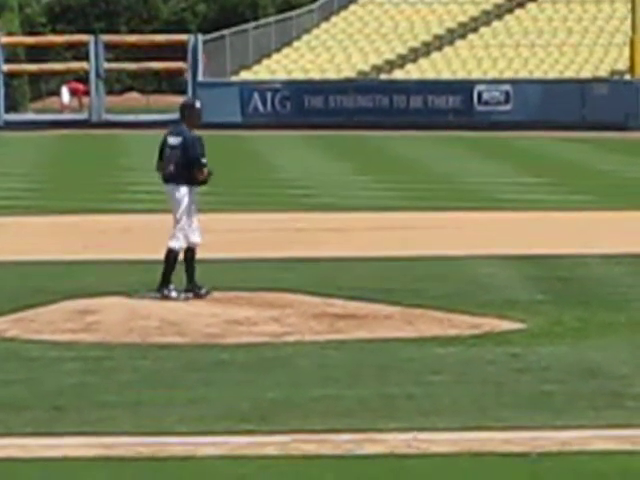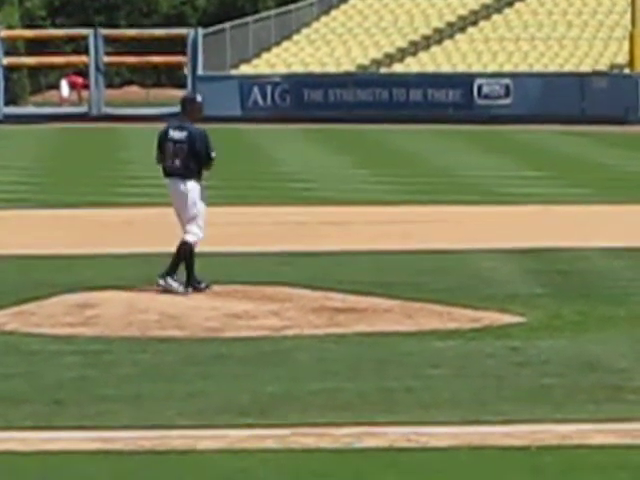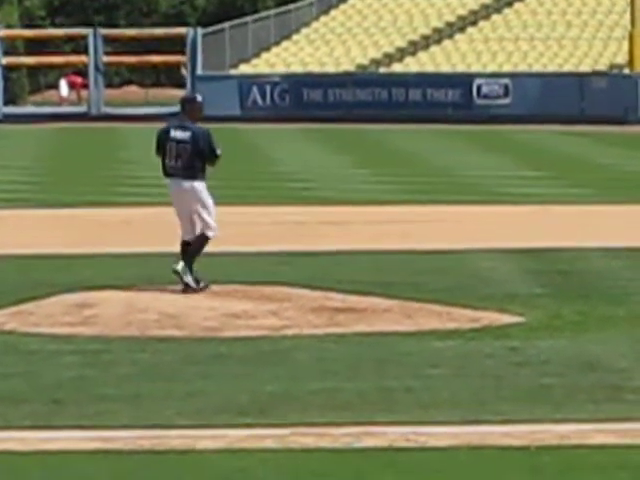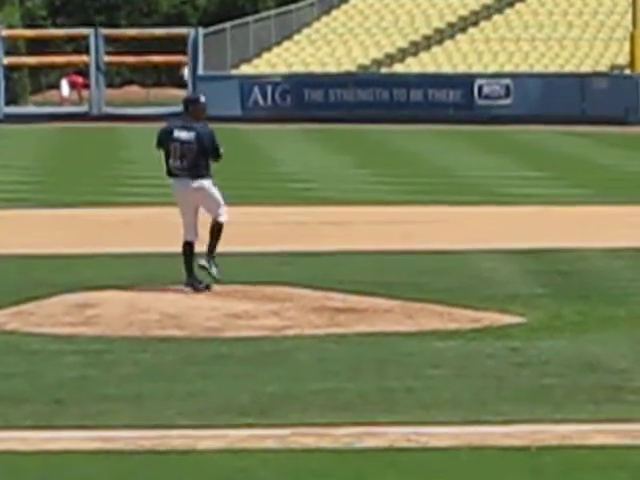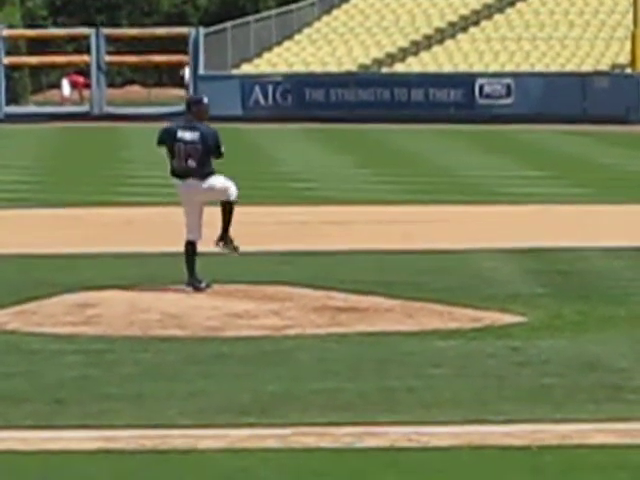
dt=0.1s
person 1, frame 1
left shoulder: (168, 136)
right shoulder: (193, 139)
left elbow: (159, 167)
right elbow: (200, 174)
right wrist: (205, 175)
left hip: (171, 188)
right hip: (185, 190)
left knee: (190, 237)
right knee: (179, 238)
left ankle: (191, 285)
right ankle: (164, 286)
person 1, frame 2
left shoulder: (167, 129)
right shoulder: (197, 133)
left elbow: (159, 159)
right elbow: (208, 165)
right wrist: (200, 163)
left hip: (173, 183)
right hip: (189, 184)
left knee: (190, 230)
right knee: (193, 232)
left ankle: (191, 279)
right ankle: (168, 275)
person 1, frame 3
left shoulder: (166, 129)
right shoulder: (201, 132)
left elbow: (159, 153)
right elbow: (213, 161)
left hip: (173, 184)
right hip: (193, 184)
left knee: (188, 231)
right knee: (209, 227)
left ankle: (191, 278)
right ankle: (184, 265)
person 1, frame 4
left shoulder: (168, 129)
right shoulder: (205, 131)
left elbow: (160, 146)
right elbow: (216, 158)
left hip: (178, 185)
right hip: (200, 183)
left knee: (190, 232)
right knee: (220, 214)
left ankle: (191, 278)
right ankle: (209, 258)
person 1, frame 5
left shoulder: (172, 130)
right shoulder: (208, 132)
left elbow: (161, 141)
right elbow: (218, 156)
left hip: (184, 186)
right hip: (205, 184)
left knee: (192, 232)
right knee: (230, 190)
left ankle: (192, 277)
right ankle: (224, 237)
